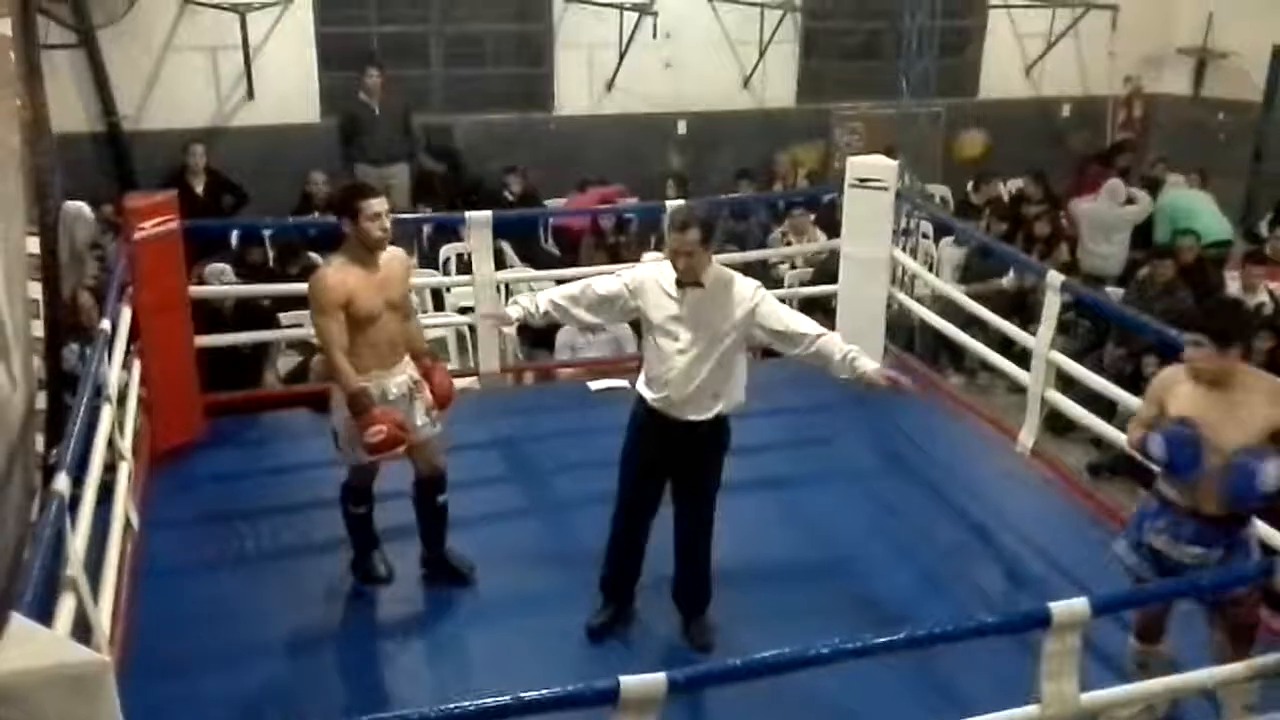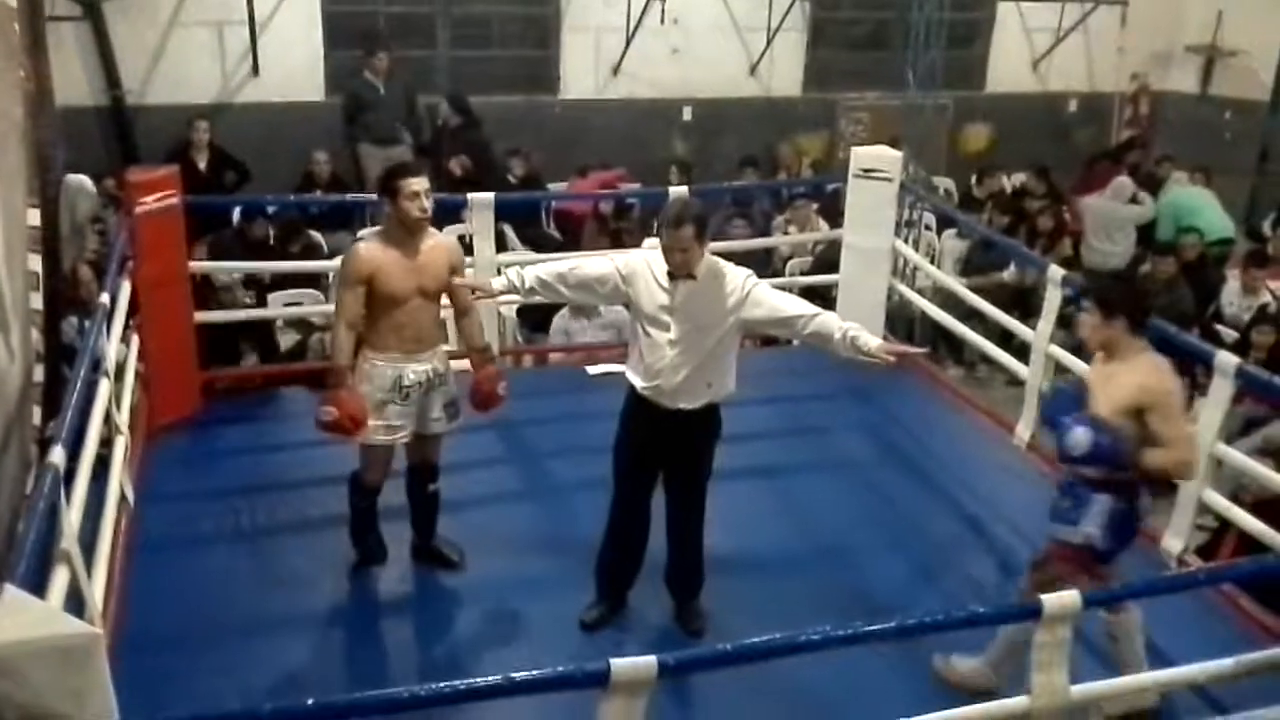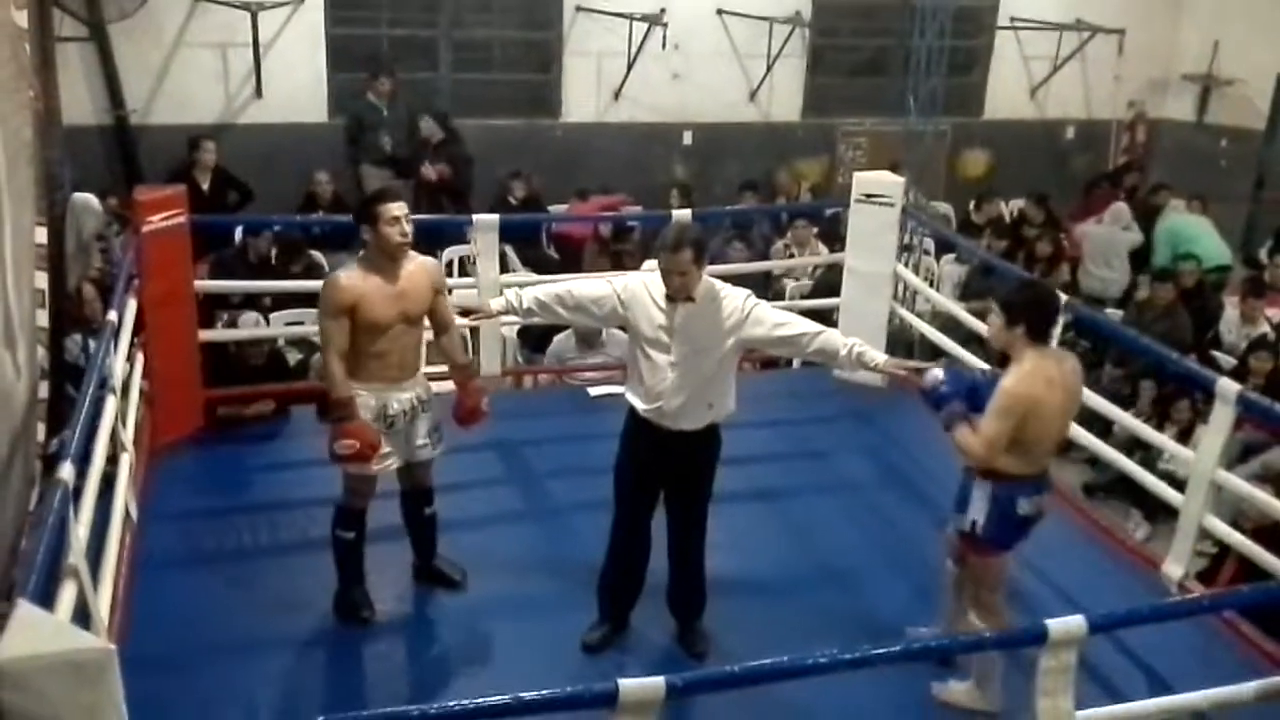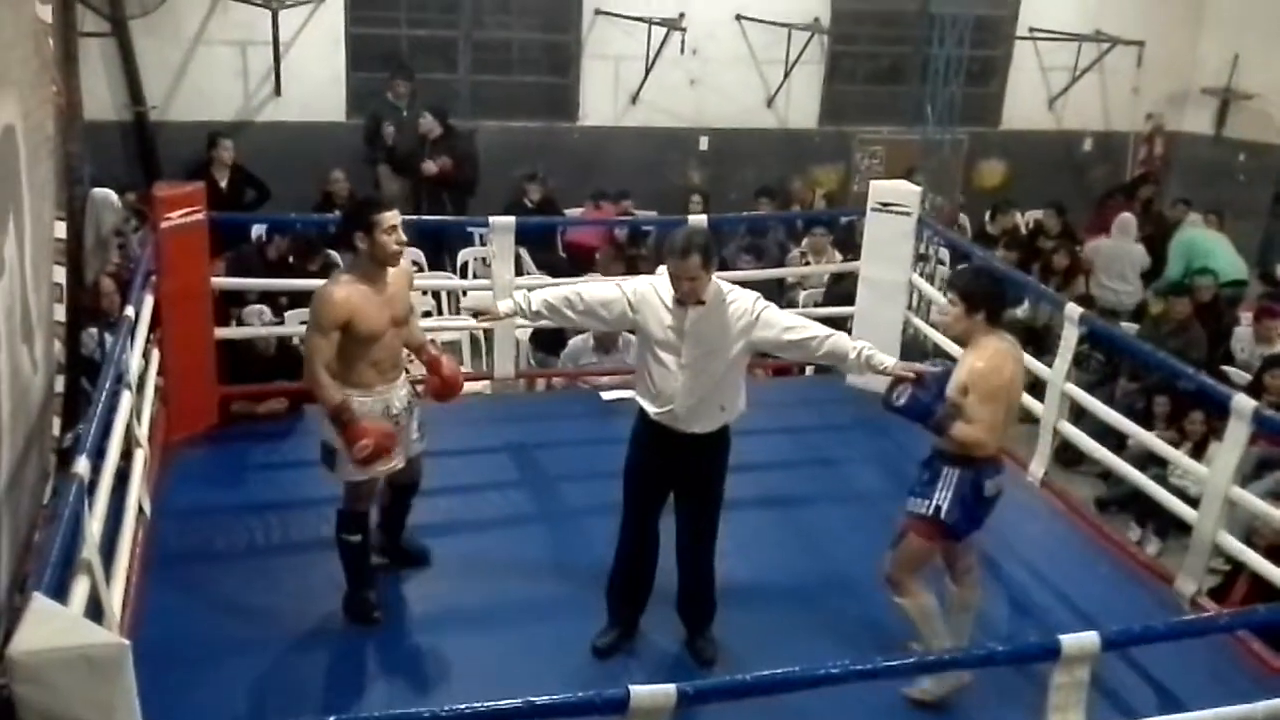
dt=0.5s
person 1, frame 1
left shoulder: (743, 295)
right shoulder: (645, 281)
left elbow: (801, 331)
right elbow: (584, 295)
left wrist: (864, 364)
right wrist: (522, 308)
left hip: (706, 428)
right hip: (651, 419)
left knee: (695, 525)
right knee: (629, 515)
left ankle: (693, 612)
right ankle: (616, 602)
person 1, frame 2
left shoulder: (736, 286)
right shoulder: (634, 268)
left elbow: (797, 314)
right elbow: (572, 275)
left wrist: (865, 342)
right wrist: (503, 282)
left hip: (697, 418)
right hip: (642, 409)
left knee: (687, 513)
right knee: (627, 507)
left ankle: (686, 599)
right ankle: (610, 594)
person 1, frame 3
left shoulder: (736, 307)
right shoulder: (633, 291)
left elbow: (800, 332)
right elbow: (569, 296)
left wrist: (871, 357)
right wrist: (503, 303)
left hip: (698, 438)
right hip: (643, 430)
left knee: (688, 534)
right knee: (628, 528)
left ankle: (688, 620)
right ankle: (613, 615)
person 1, frame 4
left shoulder: (744, 309)
right shoulder: (641, 294)
left elbow: (808, 335)
right elbow: (577, 299)
left wrist: (879, 361)
right wrist: (512, 306)
left hip: (708, 440)
right hip: (653, 432)
left knee: (698, 538)
right knee: (636, 529)
left ankle: (698, 626)
right ankle: (622, 619)
person 2, frame 1
right shoulder: (1170, 381)
right elbow: (1134, 429)
right wrist: (1157, 446)
left hip: (1223, 538)
right hip: (1159, 522)
left knee: (1235, 647)
right knee: (1146, 626)
person 2, frame 2
left shoulder: (1154, 382)
right shoulder: (1106, 356)
left elbow: (1182, 460)
left wrist: (1117, 452)
right wrist: (1067, 407)
left hip: (1108, 504)
right hip: (1087, 491)
left knee: (1041, 591)
right knee: (1109, 592)
left ankle: (988, 671)
person 2, frame 3
left shoulder: (1018, 385)
right shoulder: (1067, 365)
left elbow: (978, 452)
left wrist: (950, 407)
right wrist: (983, 397)
left hip: (998, 493)
right hip: (1031, 484)
left knee: (986, 595)
right knee: (960, 561)
left ankle: (984, 691)
right ankle: (951, 637)
person 2, frame 4
left shoulder: (987, 364)
right shoulder: (1002, 346)
left elbow: (983, 440)
left wrist: (929, 412)
right wrist: (943, 387)
left hip: (960, 478)
right hip: (974, 475)
left knee: (900, 573)
right knee: (960, 564)
left ankle: (948, 666)
right ankle: (957, 651)
person 3, frame 1
left shoulder: (398, 259)
right shoulder: (330, 282)
right elbow: (334, 353)
left wrist: (428, 364)
right wrist: (364, 406)
left hip: (405, 378)
right hip: (363, 388)
left knee: (432, 468)
right knee: (362, 477)
left ankle: (435, 555)
right ankle: (366, 553)
person 3, frame 2
left shoulder: (447, 249)
right shoulder: (363, 256)
left elbow: (465, 311)
right elbow: (346, 323)
left wrist: (484, 362)
right wrist: (341, 381)
left hip: (433, 365)
right hip: (383, 370)
left knee: (426, 462)
right knee: (374, 471)
left ankle: (425, 539)
right ankle: (365, 532)
person 3, frame 3
left shoulder: (428, 271)
right shoulder: (343, 286)
left elbow: (445, 329)
right elbow: (333, 356)
left wrist: (466, 378)
right wrist: (345, 414)
left hip: (414, 392)
right hip: (366, 399)
left knee: (420, 485)
right knee: (357, 498)
left ankle: (427, 561)
right ankle: (349, 587)
person 3, frame 4
left shoulder: (402, 270)
right shoulder: (335, 298)
right elbow: (316, 370)
left wrist: (430, 355)
right wrist: (346, 422)
left hip: (399, 392)
right hip: (360, 404)
left knee: (408, 476)
right knee: (359, 500)
left ankle: (390, 541)
right ankle: (359, 588)
